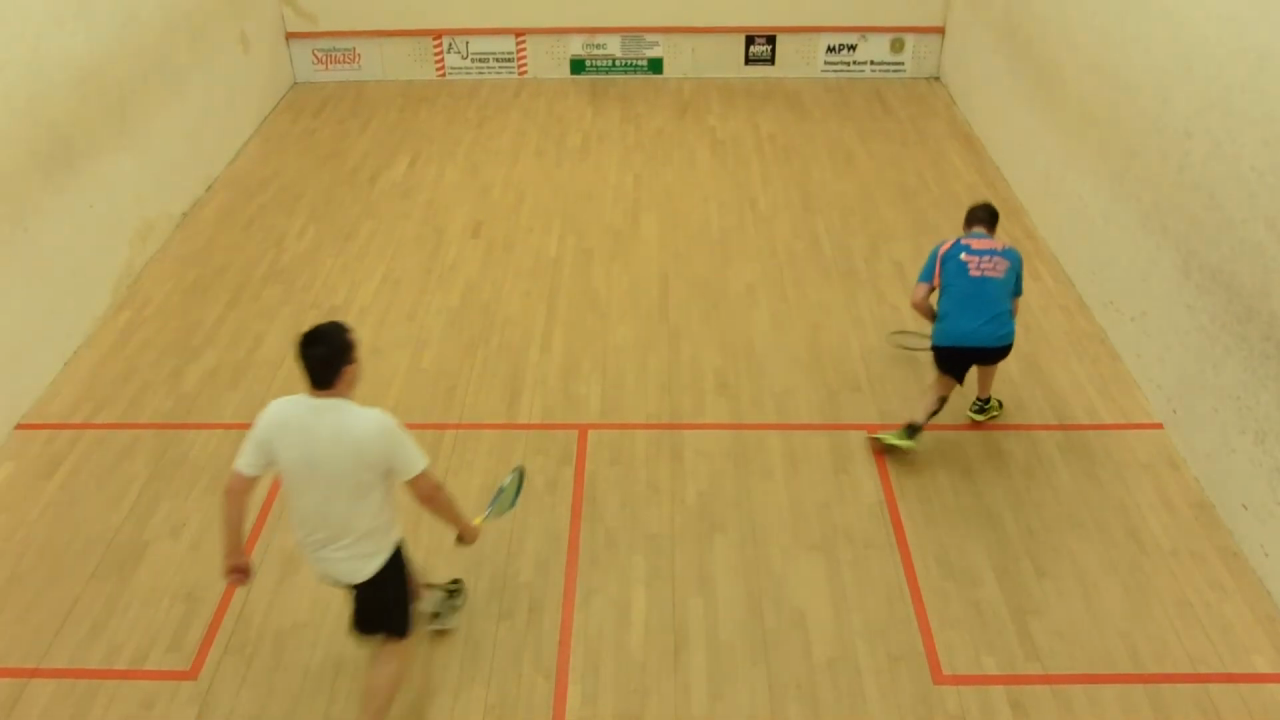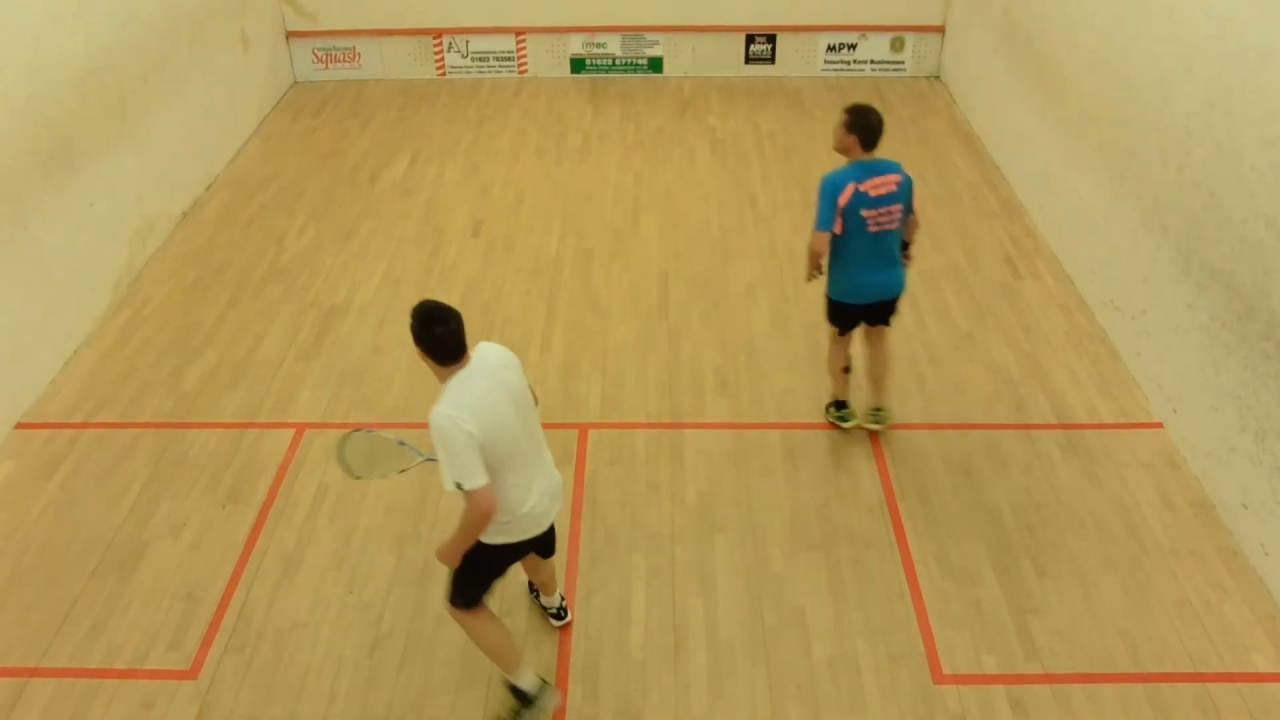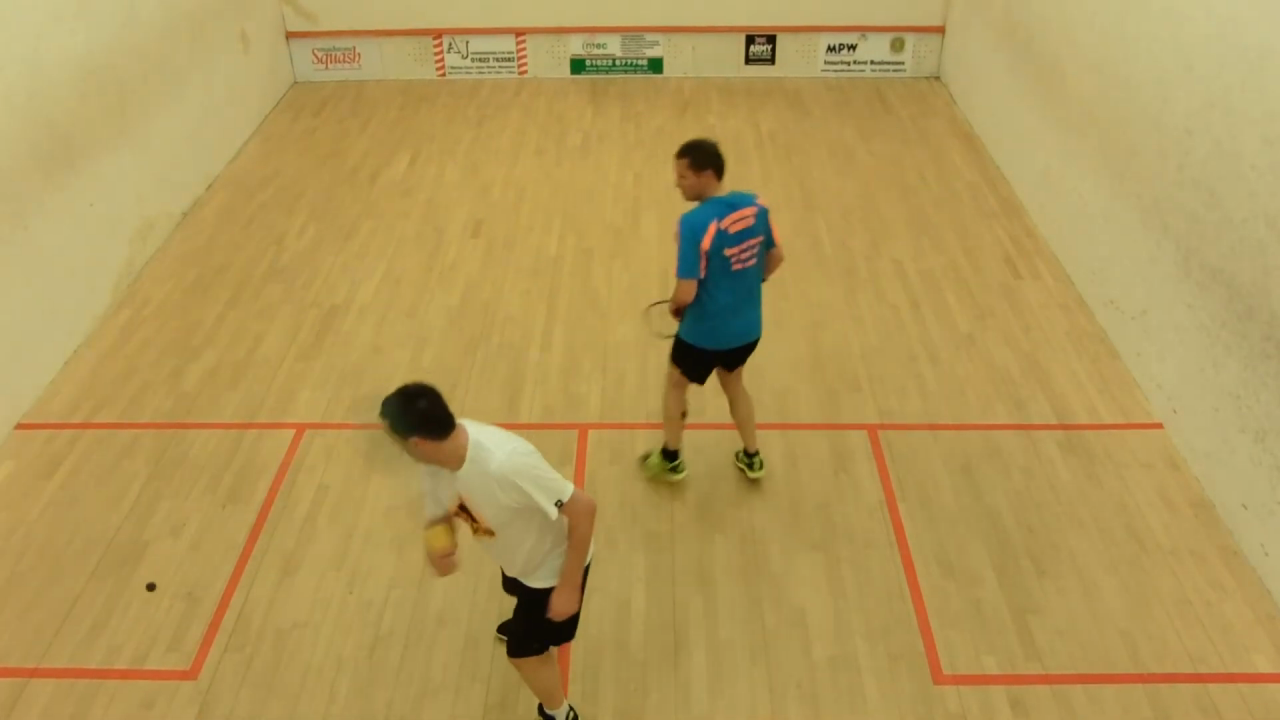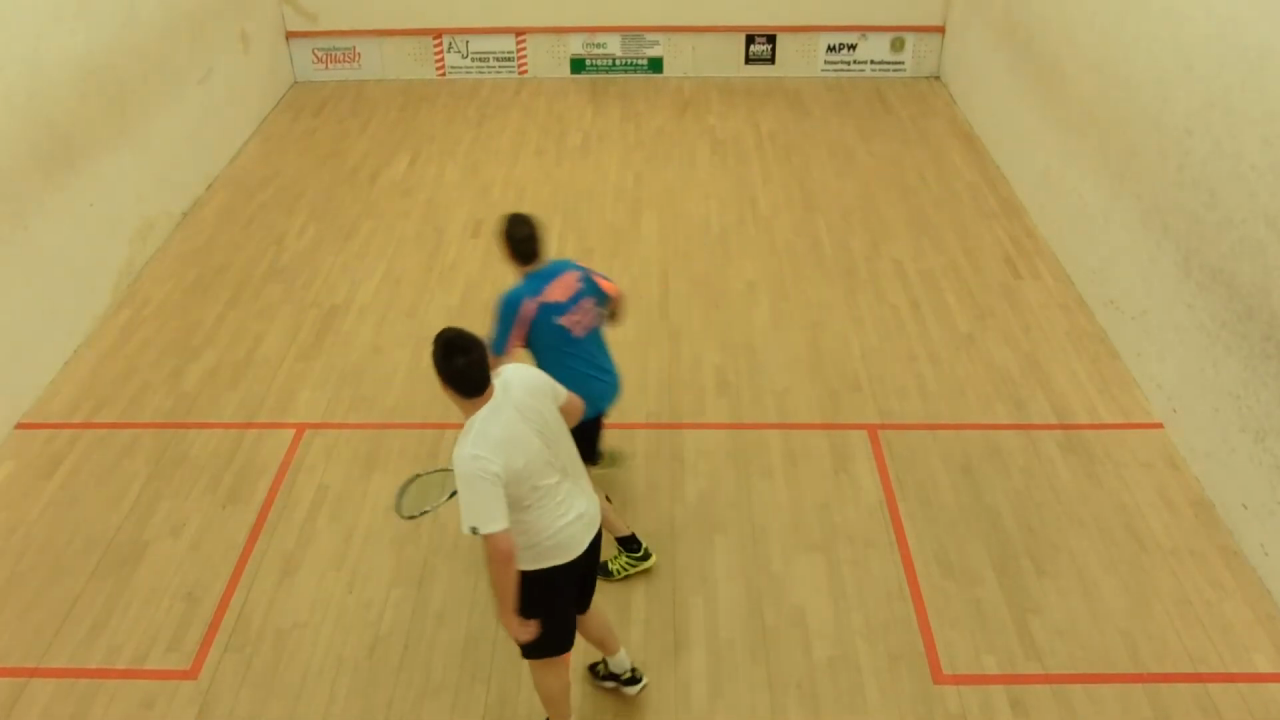
dt=0.7s
person 1, frame 1
left shoulder: (277, 416)
right shoulder: (377, 427)
left elbow: (236, 488)
right elbow: (428, 491)
left wrist: (234, 552)
right wrist: (463, 526)
left hip: (318, 550)
right hip: (371, 554)
right knee: (393, 644)
person 1, frame 2
left shoulder: (448, 419)
right shoulder: (496, 354)
left elbow: (482, 505)
left wrist: (455, 549)
left hip: (505, 525)
right hip: (544, 493)
left knee: (463, 605)
right knee: (534, 552)
right ankle: (553, 605)
person 1, frame 3
left shoulder: (506, 463)
right shoulder: (434, 459)
left elbow: (583, 508)
right elbow: (439, 519)
left wrist: (569, 587)
right wrist: (439, 550)
left hip: (554, 563)
right hip: (520, 557)
left knee: (525, 651)
right knee: (518, 593)
right ankle: (531, 618)
person 1, frame 4
left shoulder: (473, 458)
right shoulder: (521, 376)
left elbow: (501, 549)
right elbow: (574, 408)
left wrist: (509, 615)
left hip: (542, 557)
right hip: (584, 519)
left knee: (545, 653)
right knee: (579, 611)
right ankle: (622, 670)
person 2, frame 1
left shoulder: (945, 249)
right shoulder: (1013, 255)
left elbow: (917, 299)
left hip: (951, 338)
right hip: (997, 340)
left knee: (945, 383)
left ankle: (909, 432)
right ankle: (982, 405)
person 2, frame 2
left shoulder: (836, 183)
right shoulder: (900, 175)
left elbow: (819, 246)
right elbow: (911, 222)
left wrist: (813, 266)
left hip: (847, 287)
right hip: (889, 284)
left knee: (839, 342)
right knee: (877, 341)
left ankle: (841, 408)
right ankle: (878, 412)
person 2, frame 3
left shoulder: (695, 222)
right shoulder: (755, 206)
left elbow: (686, 292)
right elbow: (776, 256)
left wrist: (674, 308)
left hip: (704, 331)
right hip: (747, 327)
left knee: (675, 386)
right knee: (733, 385)
left ankle: (670, 460)
right ankle: (752, 457)
person 2, frame 4
left shoulder: (517, 300)
right shoulder: (574, 272)
left elbow: (498, 364)
right elbow: (616, 299)
right wrist: (607, 317)
left hip: (576, 397)
right hip: (604, 382)
left ankle: (634, 551)
right ankle: (593, 455)
